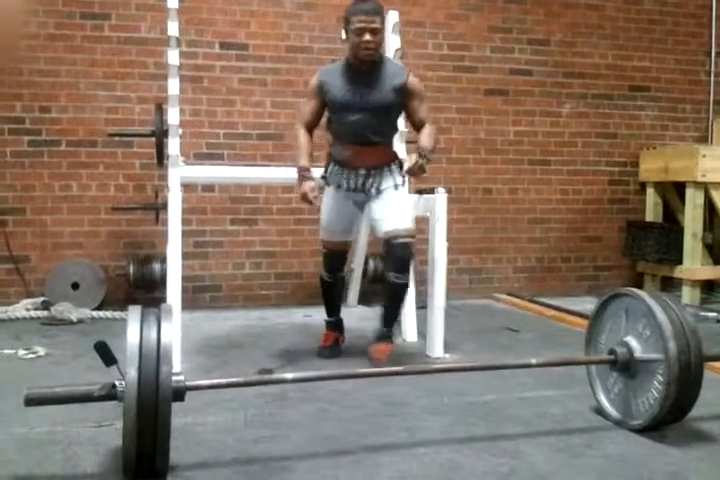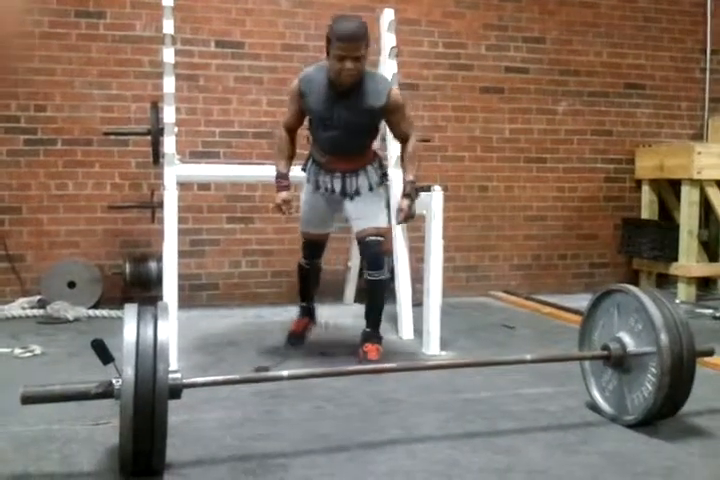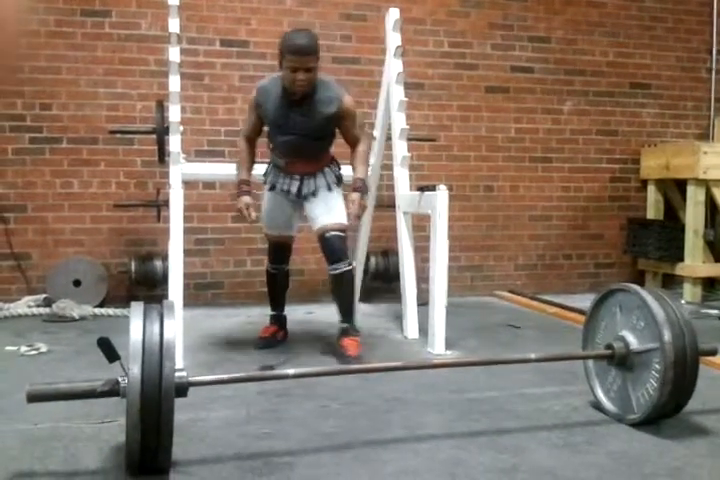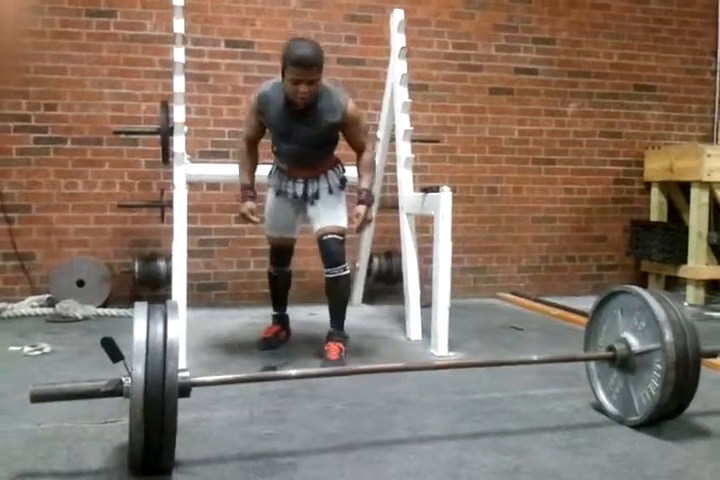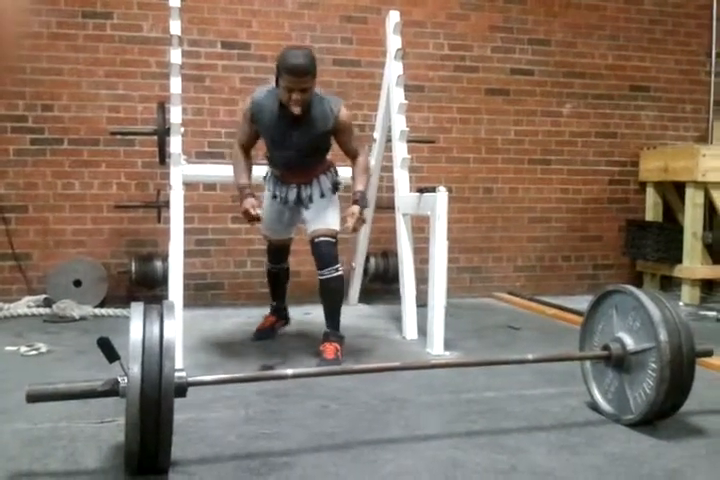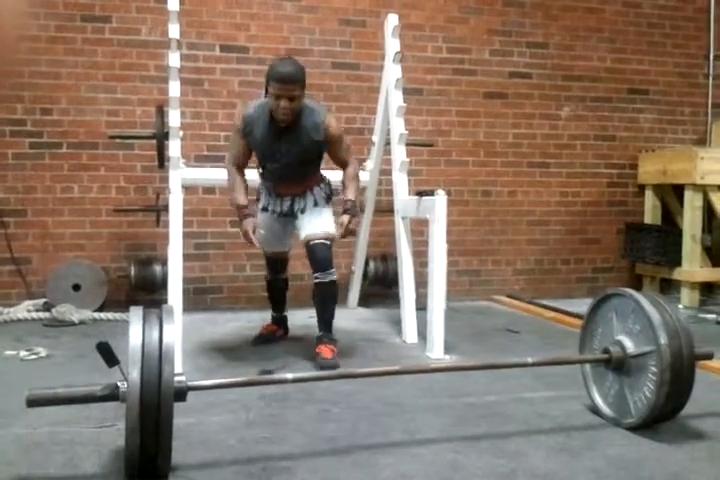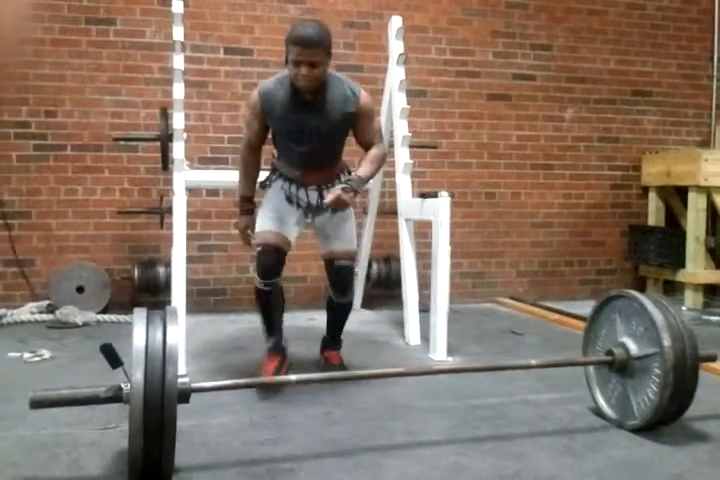
dt=0.4s
person 1, frame 1
left shoulder: (403, 79)
right shoulder: (325, 78)
left elbow: (424, 124)
right elbow: (304, 127)
left wrist: (423, 153)
right wrist: (305, 173)
left hip: (386, 175)
right hip: (340, 176)
left knee: (400, 251)
right knee: (333, 257)
left ankle: (385, 334)
right ankle: (334, 328)
person 1, frame 2
left shoulder: (385, 93)
right shoulder: (305, 83)
left elbow: (407, 138)
right elbow: (288, 131)
left wrist: (409, 190)
right wrist: (282, 182)
left hip: (364, 176)
right hip: (319, 174)
left knee: (374, 253)
right knee: (312, 249)
left ankle: (371, 336)
right ankle: (306, 313)
person 1, frame 3
left shoulder: (337, 100)
right shoulder: (262, 93)
left elbow: (358, 142)
right elbow: (248, 140)
left wrist: (358, 186)
right wrist: (243, 188)
left hip: (322, 179)
right hip: (280, 178)
left knee: (336, 247)
right knee: (277, 252)
left ankle: (348, 331)
right ankle: (277, 322)
person 1, frame 4
left shoulder: (342, 106)
right shoulder: (263, 99)
left elbow: (364, 149)
right elbow: (249, 144)
left wrist: (364, 198)
right wrist: (247, 193)
left hip: (325, 181)
right hip: (283, 180)
left knee: (333, 251)
right knee: (279, 252)
left ankle: (337, 336)
right ankle: (280, 322)
person 1, frame 5
left shoulder: (334, 112)
right shoulder: (257, 105)
left elbow: (357, 155)
right elbow: (242, 148)
left wrist: (358, 199)
right wrist: (245, 192)
left hip: (318, 185)
right hip: (278, 184)
left knee: (326, 252)
right knee: (276, 251)
left ankle: (332, 336)
right ankle: (278, 312)
person 1, frame 6
left shoulder: (323, 123)
right shoulder: (248, 119)
left elbow: (349, 164)
right elbow: (235, 166)
left wrist: (348, 209)
right wrist: (245, 212)
left hip: (312, 196)
right hip: (272, 197)
left knee: (321, 256)
right knee: (275, 263)
left ankle: (326, 338)
right ankle: (278, 322)
person 1, frame 7
left shoulder: (355, 98)
right shoulder: (265, 95)
left elbow: (376, 148)
right elbow: (251, 151)
left wrist: (354, 185)
right wrist: (246, 206)
left hip: (332, 190)
right hip: (284, 186)
left knee: (342, 272)
right knee: (267, 262)
left ankle: (332, 346)
right ankle: (275, 346)
